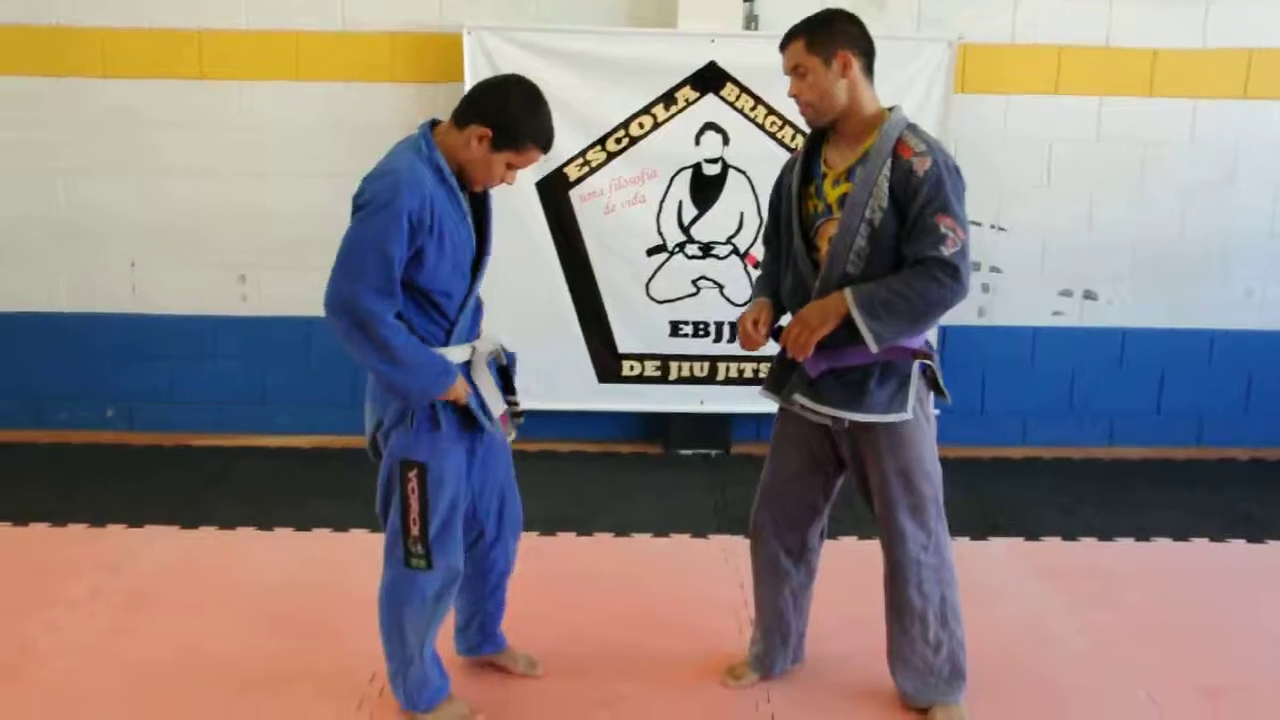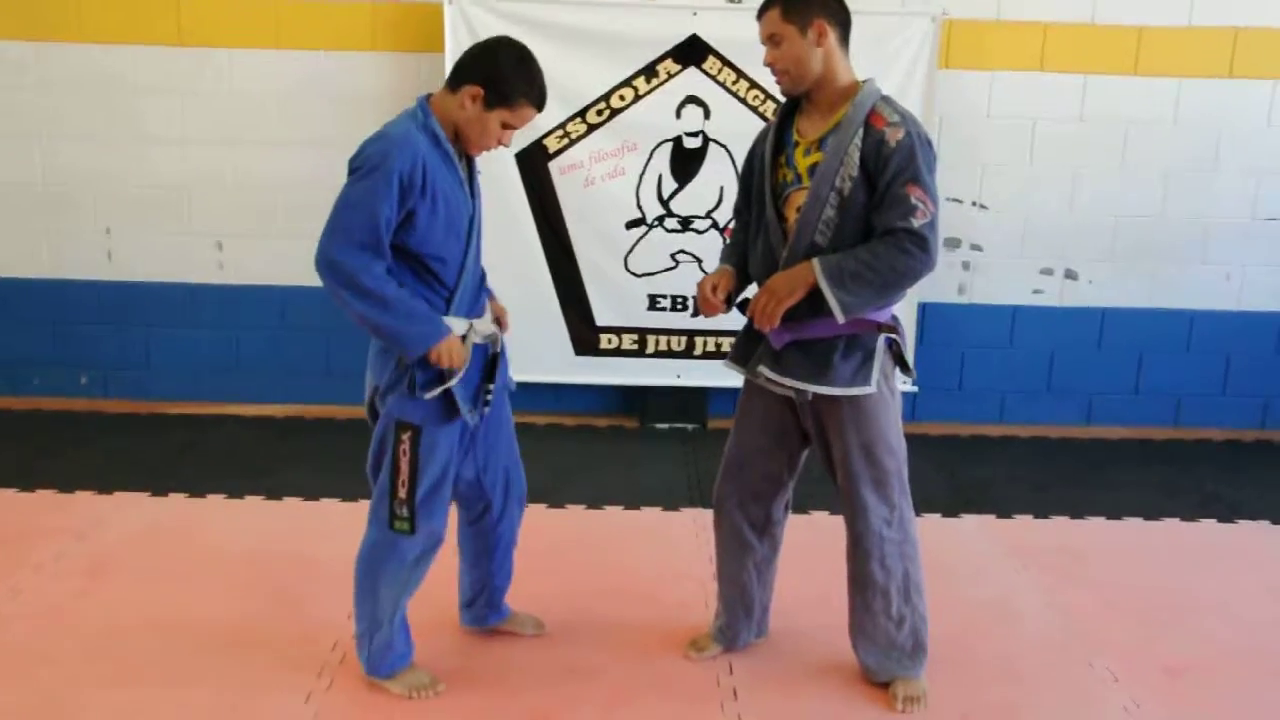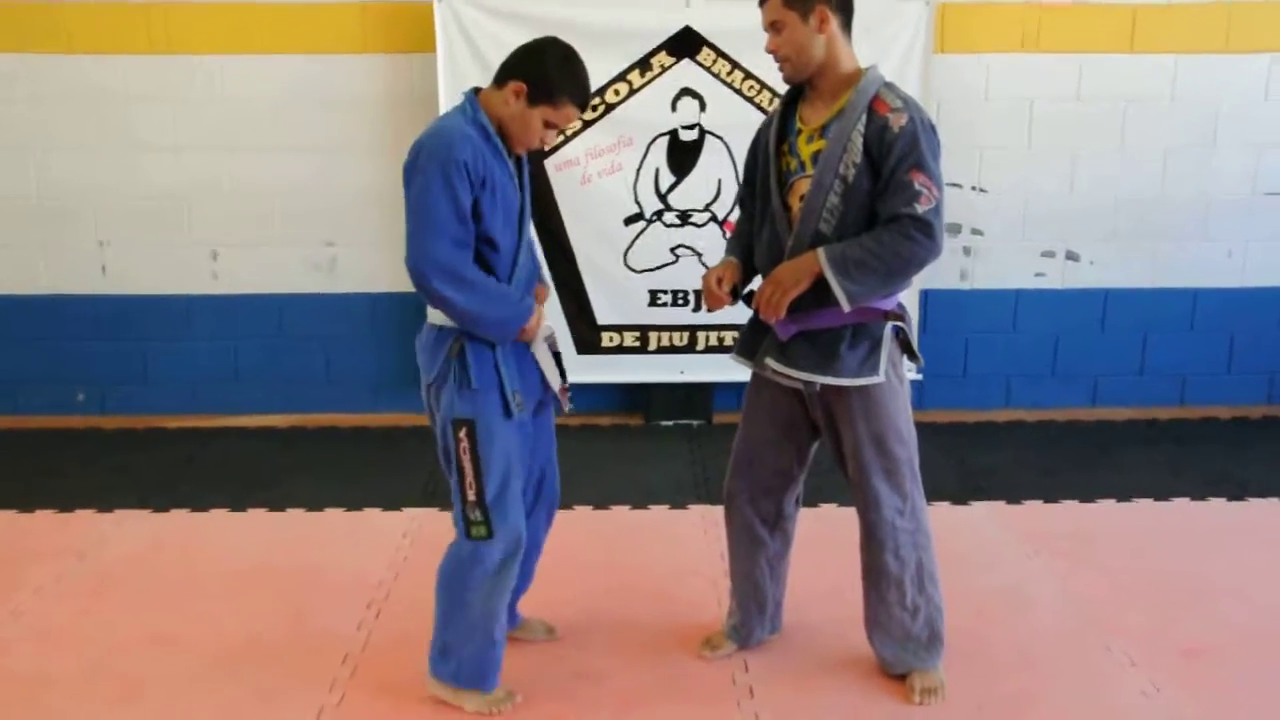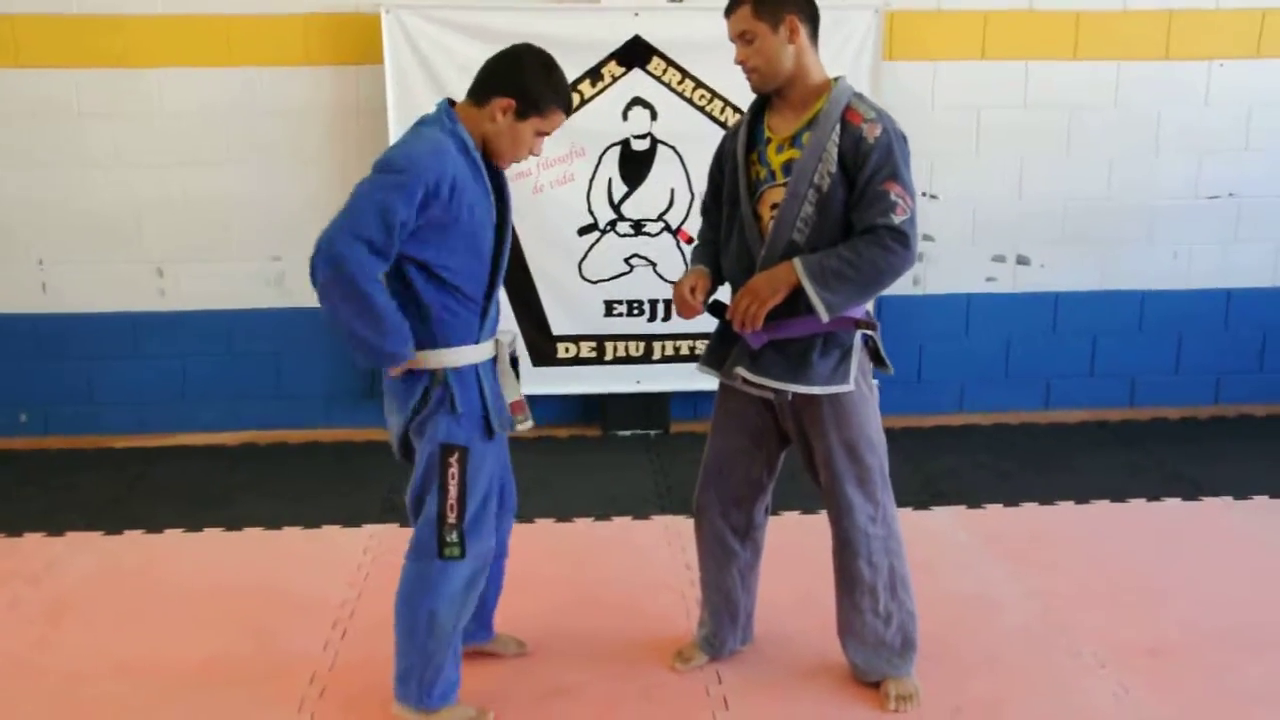
dt=0.5s
person 1, frame 1
left shoulder: (918, 162)
right shoulder: (802, 167)
left elbow: (945, 275)
left wrist: (843, 306)
right wrist: (765, 302)
left hip: (886, 385)
right hip: (808, 379)
left knee: (913, 541)
right knee: (778, 525)
right ankle: (773, 650)
person 1, frame 2
left shoulder: (890, 133)
right shoulder: (775, 136)
left elbow: (914, 248)
left wrist: (811, 275)
right wrist: (731, 270)
left hip: (852, 356)
right hip: (776, 349)
left knee: (876, 515)
right knee: (742, 497)
left ankle: (895, 658)
right ankle: (737, 623)
person 1, frame 3
left shoulder: (893, 119)
right shoulder: (779, 123)
left elbow: (918, 235)
left wrist: (816, 265)
right wrist: (736, 263)
left hip: (859, 347)
right hip: (781, 342)
left knee: (889, 506)
right knee: (753, 491)
left ankle: (912, 650)
right ankle: (751, 619)
person 1, frame 4
left shoulder: (865, 130)
right shoulder: (743, 135)
left elbow: (893, 244)
right elbow: (718, 223)
left wrist: (792, 276)
right wrist: (703, 272)
left hip: (828, 356)
right hip: (749, 351)
left knee: (860, 515)
right knee: (722, 503)
left ankle: (884, 657)
right ankle: (722, 630)
person 2, frame 1
left shoulder: (450, 174)
right shoulder: (399, 188)
right elbow: (353, 304)
left wrist: (471, 326)
right wrist: (435, 378)
left hip: (468, 381)
right hip: (420, 398)
left knee: (495, 519)
right knee: (428, 555)
left ankle: (480, 639)
person 2, frame 2
left shoulder: (455, 148)
right shoulder: (396, 154)
right elbow: (342, 259)
left wrist: (484, 297)
right wrist: (427, 336)
left hip: (474, 355)
right hip: (421, 366)
left knee: (499, 492)
right knee: (410, 523)
left ankle: (485, 608)
right ankle: (383, 655)
person 2, frame 3
left shoulder: (504, 145)
right shoulder: (449, 147)
right elbow: (435, 264)
left wrist: (532, 279)
right wrist: (514, 316)
left hip: (513, 349)
right hip: (470, 359)
left knee: (534, 496)
right knee: (491, 523)
left ankle: (499, 615)
person 2, frame 4
left shoulder: (469, 153)
right shoulder: (427, 162)
right elbow: (340, 255)
right wrist: (390, 348)
left hip: (472, 371)
right hip: (445, 383)
left knee: (491, 516)
right knee: (453, 541)
left ankle: (471, 630)
person 3, frame 1
left shoulder: (739, 179)
right shoulder: (683, 177)
left elbow: (752, 220)
right elbow: (666, 216)
left wrist: (733, 246)
right wrist: (682, 244)
left hip: (725, 256)
right hip: (688, 254)
left knee: (742, 297)
right knee: (657, 291)
left ankle: (721, 282)
right ankle: (699, 282)
person 3, frame 2
left shoulder: (719, 153)
right shoulder: (663, 150)
left elbow: (732, 194)
right elbow: (646, 189)
left wrist: (712, 220)
right wrist: (662, 217)
left hip: (705, 230)
right hip: (668, 228)
right knee: (636, 265)
left ankle: (699, 257)
right ankle: (678, 256)
person 3, frame 3
left shoulder: (716, 145)
right shoulder: (659, 144)
left elbow: (730, 187)
right elbow: (643, 184)
left wrist: (711, 213)
right wrist: (660, 212)
left hip: (703, 224)
right hip: (666, 222)
right knee: (636, 261)
left ankle: (698, 252)
right ankle: (675, 251)
person 3, frame 4
left shoulder: (668, 154)
right shoulder: (612, 154)
left elbow: (684, 196)
right elbow: (596, 194)
left wrist: (665, 223)
right wrist: (613, 222)
left hip: (657, 232)
right hip: (620, 232)
left knee: (676, 274)
right knee: (590, 271)
left ankle: (653, 259)
right ankle: (631, 260)
